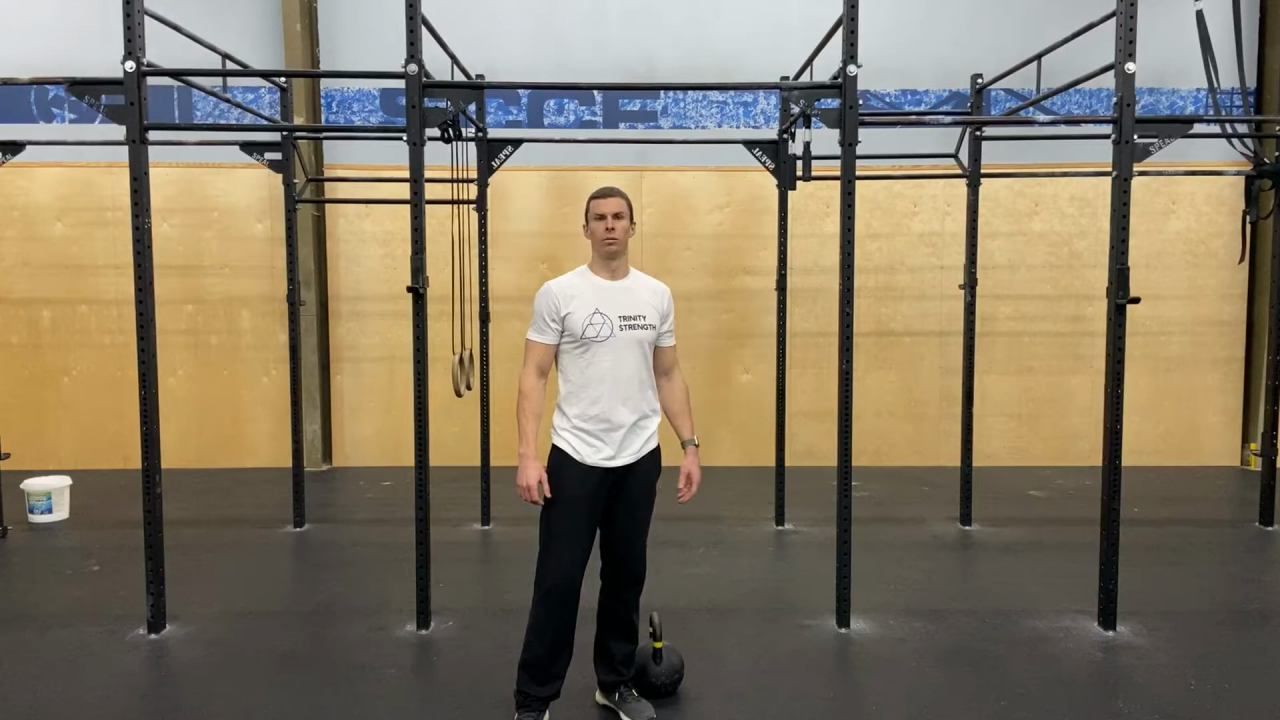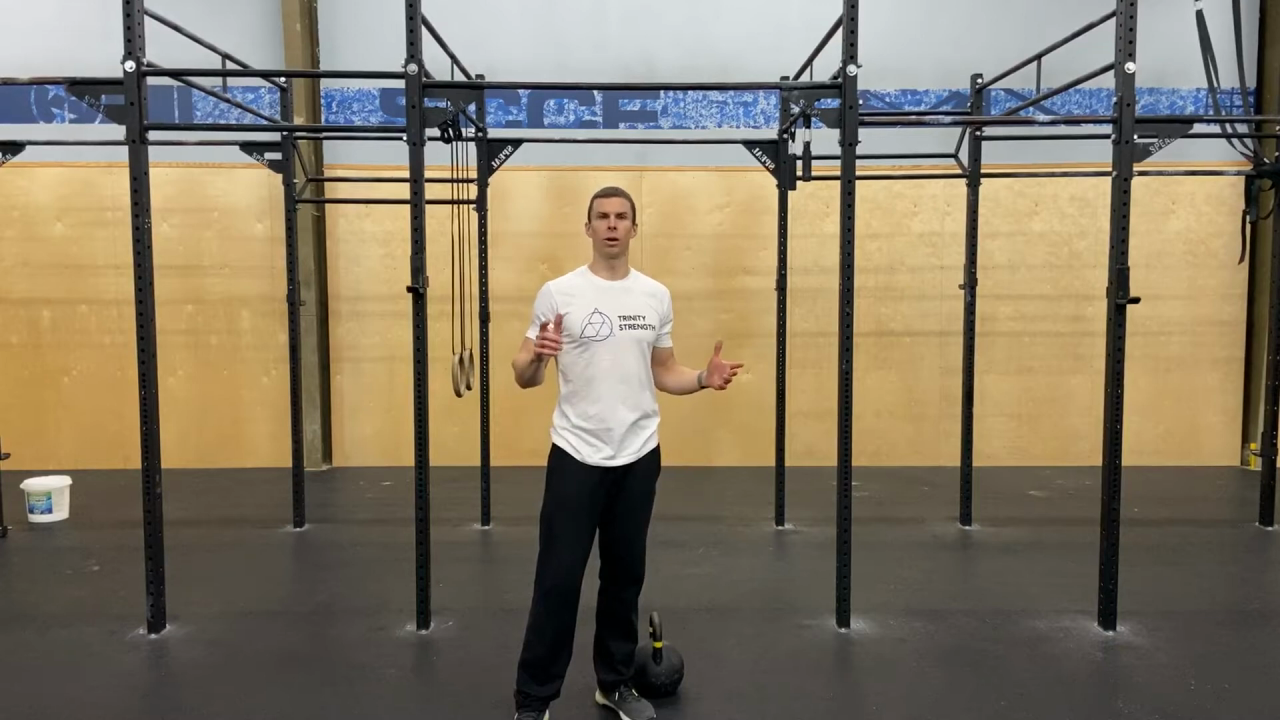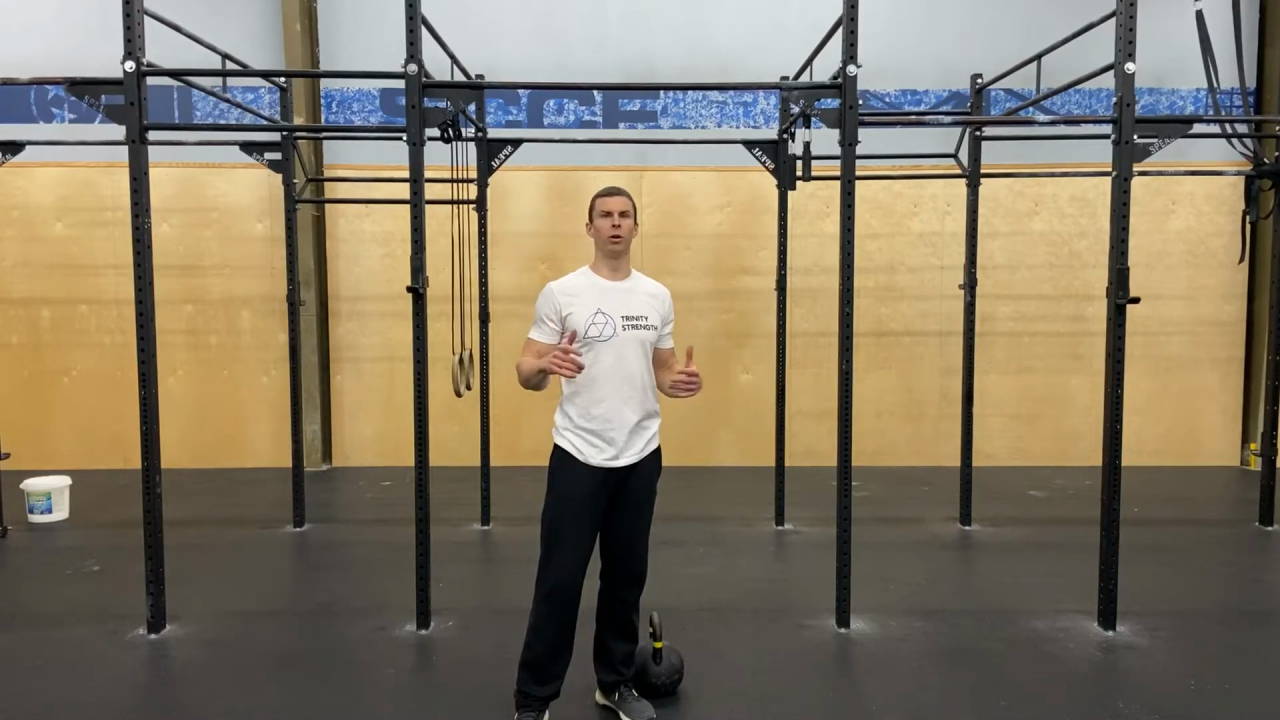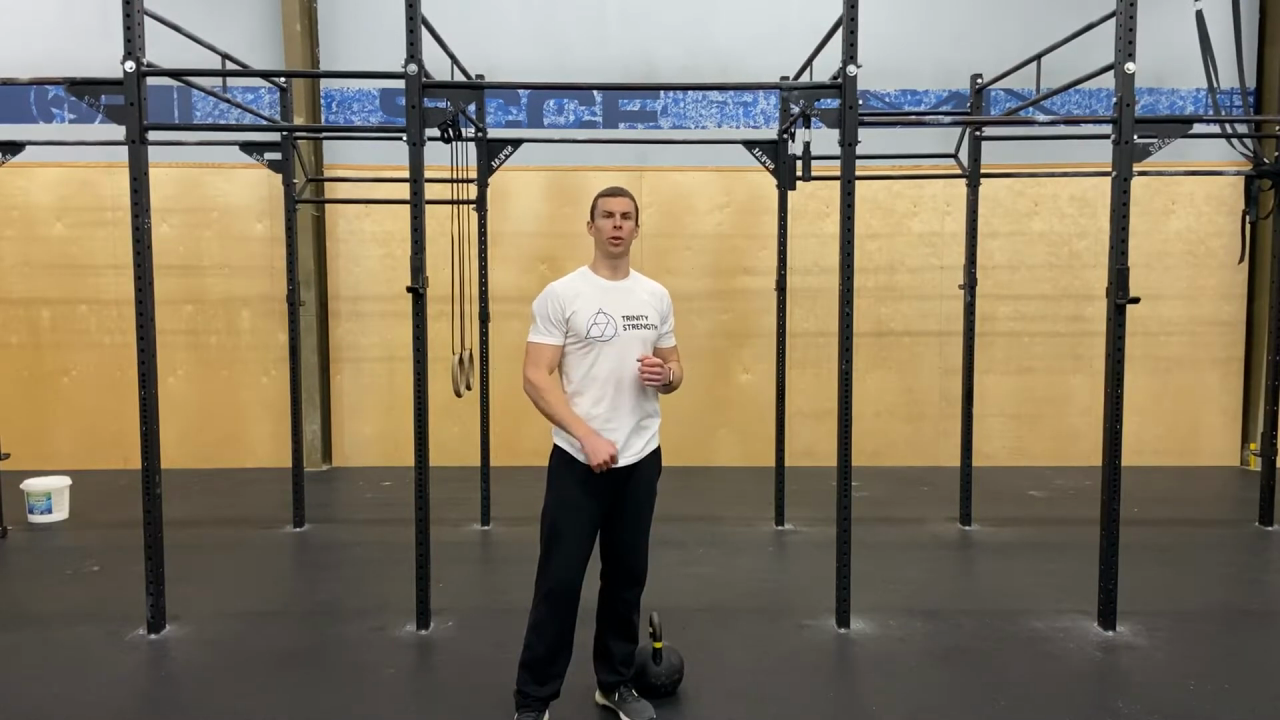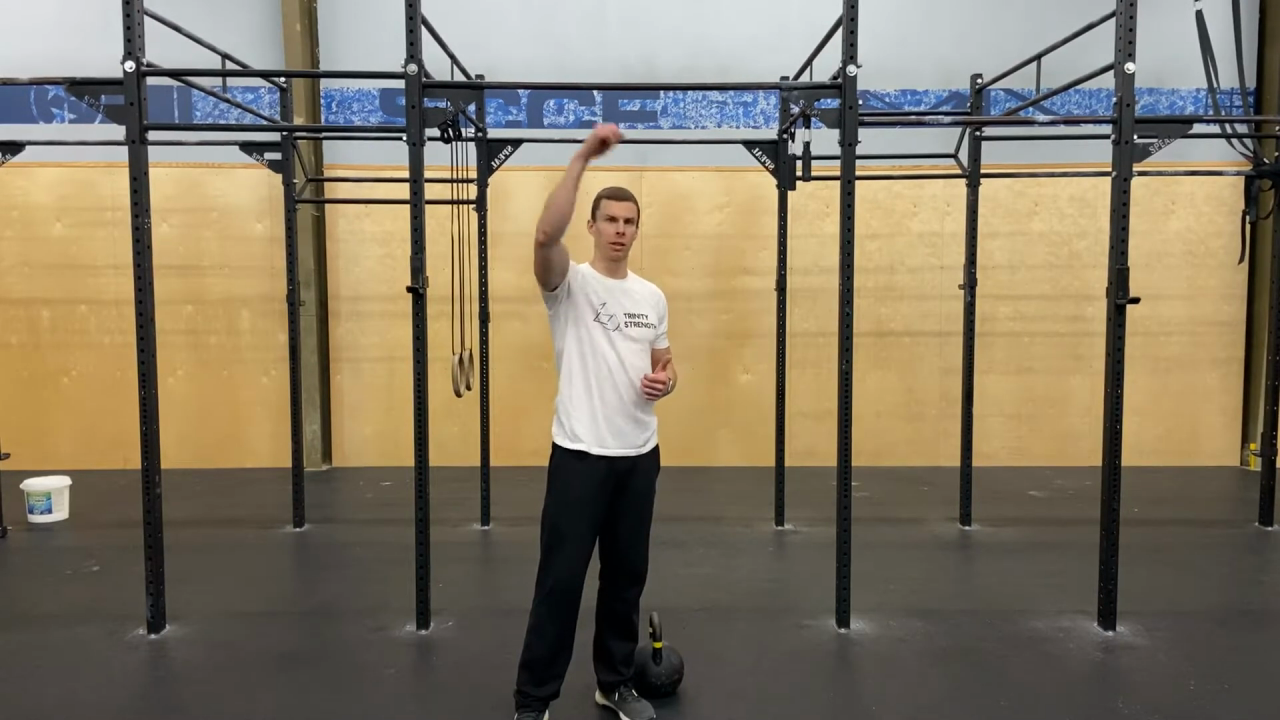
dt=1s
person 1, frame 1
left shoulder: (657, 294)
right shoulder: (558, 292)
left elbow: (668, 376)
right elbow: (533, 375)
left wrist: (689, 446)
right wrist: (527, 455)
left hip: (638, 458)
right hip: (575, 457)
left knee: (626, 576)
right knee: (558, 580)
person 1, frame 2
left shoulder: (656, 295)
right shoulder: (558, 292)
left elbow: (663, 372)
right elbow: (523, 376)
left wrist: (704, 378)
right wrist: (538, 356)
left hip: (639, 456)
right hip: (577, 456)
left knee: (624, 575)
right knee: (558, 579)
person 1, frame 3
left shoulder: (657, 296)
right shoulder: (560, 293)
left elbow: (662, 371)
right elbow: (526, 373)
left wrist: (685, 380)
right wrist: (545, 365)
left hip: (640, 457)
right hip: (579, 457)
left knee: (626, 576)
right knee: (560, 579)
person 1, frame 4
left shoulder: (656, 296)
right shoulder: (560, 294)
left elbow: (674, 368)
right elbow: (536, 376)
left wrist: (665, 374)
right wrist: (586, 435)
left hip: (639, 458)
right hip: (578, 459)
left knee: (627, 576)
right knee: (560, 581)
person 1, frame 5
left shoulder: (652, 297)
right shoulder: (568, 280)
left elbow: (666, 365)
right elbow: (545, 233)
left wrist: (665, 379)
right wrist: (584, 153)
left hip: (638, 455)
right hip: (581, 454)
left knee: (627, 576)
right knee: (560, 579)
